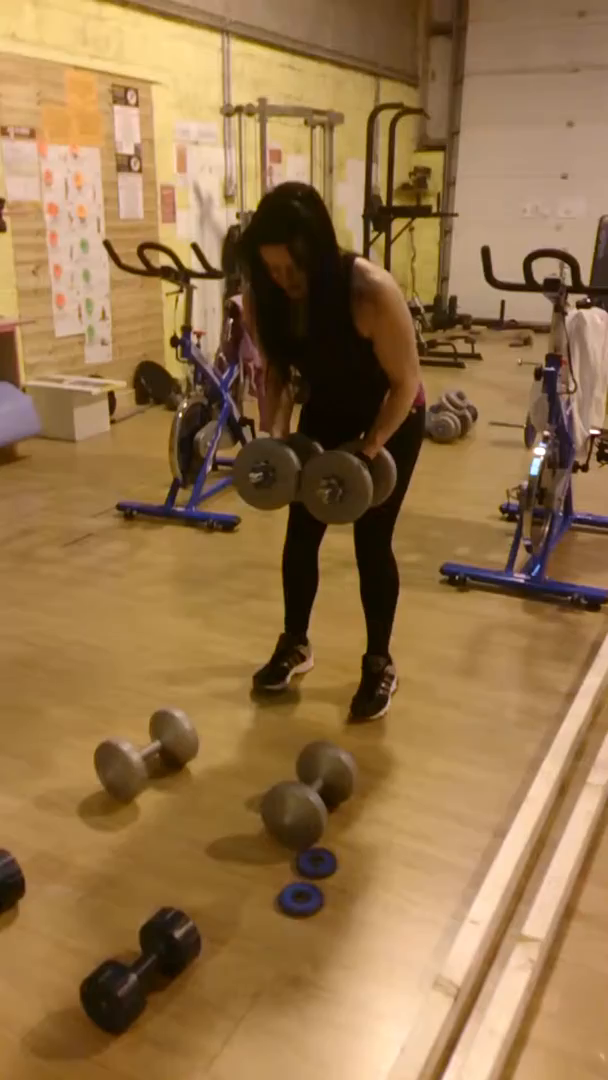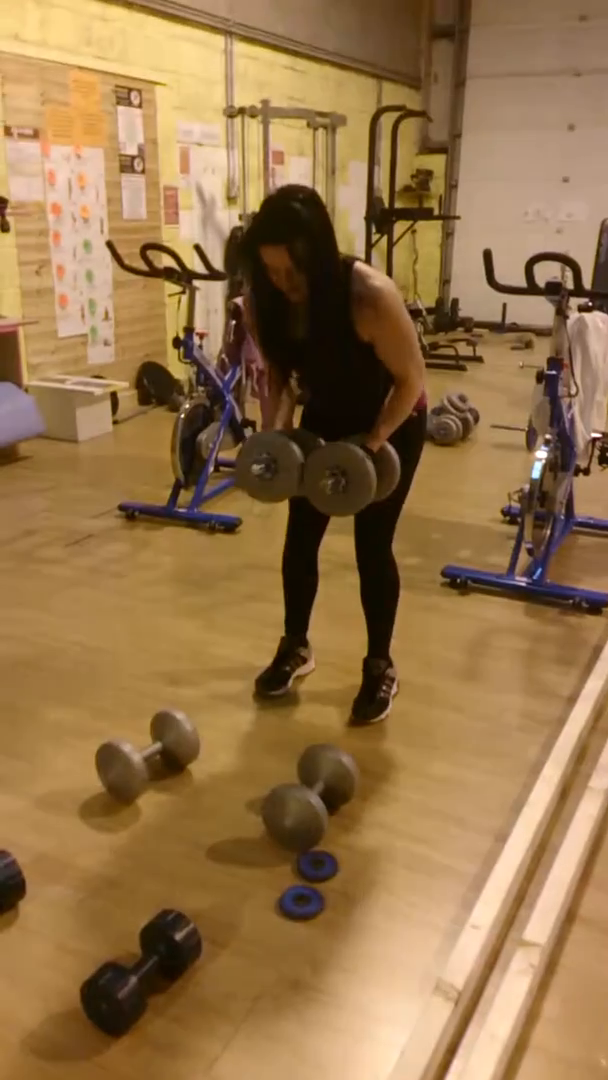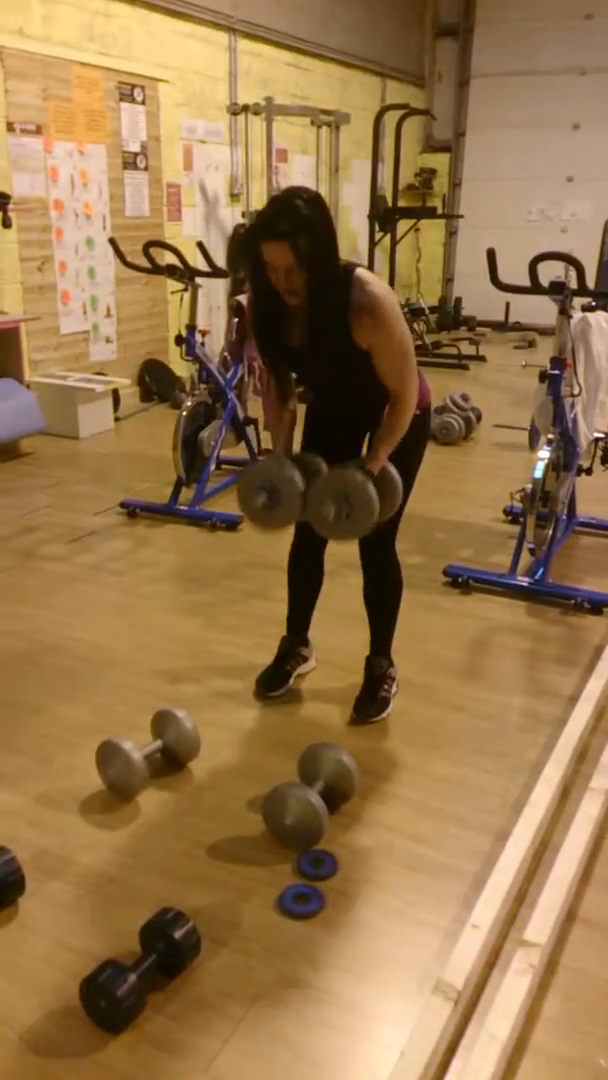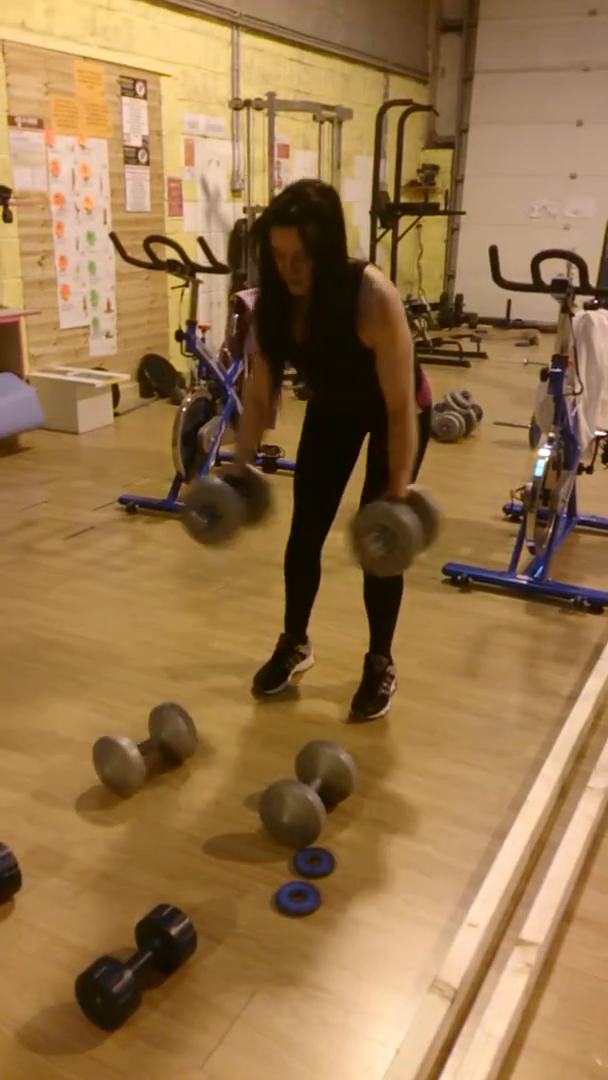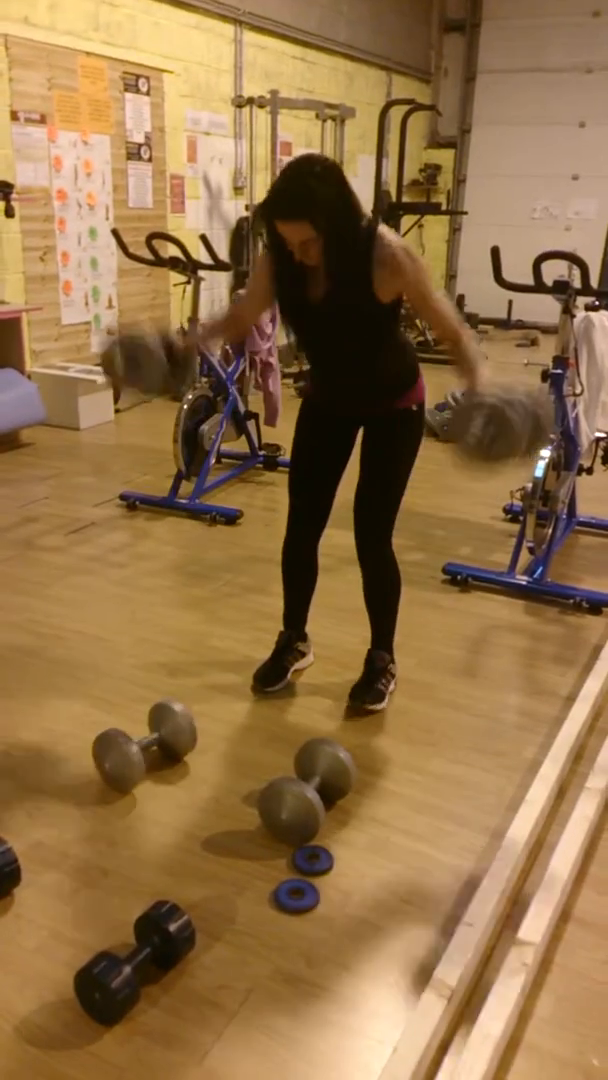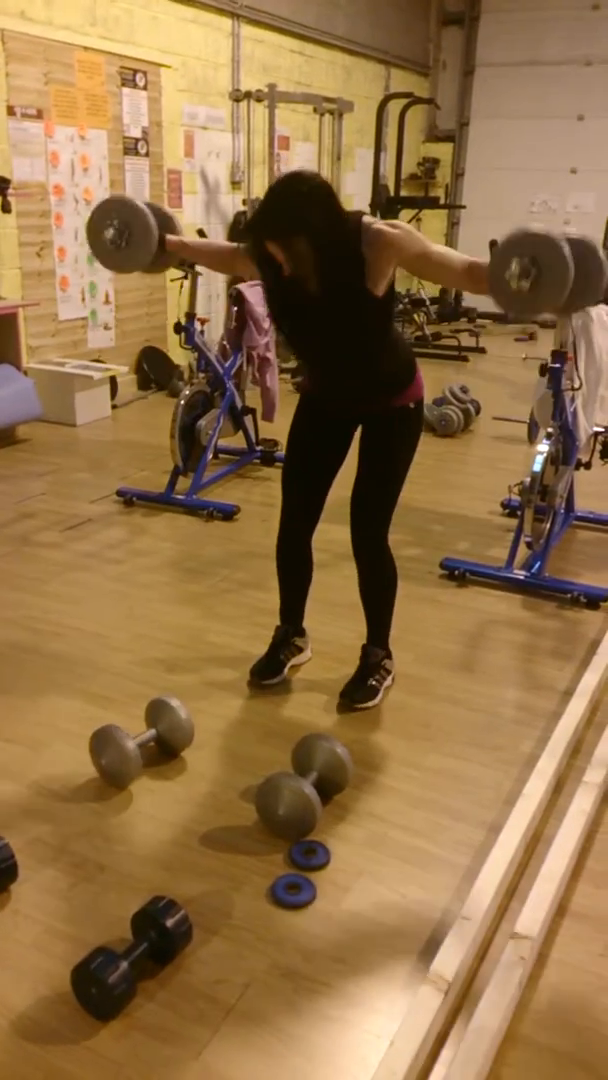
dt=0.2s
person 1, frame 1
left shoulder: (370, 291)
right shoulder: (260, 297)
left elbow: (406, 381)
right elbow: (276, 372)
left wrist: (368, 451)
right wrist: (274, 435)
left hip: (391, 418)
right hip: (324, 413)
left knee: (371, 541)
right knee: (301, 533)
left ankle: (380, 664)
right ankle: (294, 645)
person 1, frame 2
left shoulder: (370, 296)
right shoulder: (261, 300)
left elbow: (411, 377)
right elbow: (278, 373)
left wrist: (372, 443)
right wrist: (276, 432)
left hip: (392, 418)
right hip: (325, 414)
left knee: (371, 542)
right knee: (300, 534)
left ankle: (380, 667)
right ankle: (295, 647)
person 1, frame 3
left shoulder: (368, 301)
right shoulder: (264, 305)
left elbow: (403, 395)
right elbow: (278, 385)
left wrist: (372, 463)
right wrist: (282, 454)
left hip: (396, 412)
right hip: (330, 412)
left knee: (376, 539)
right knee: (307, 530)
left ankle: (381, 666)
right ankle: (296, 646)
person 1, frame 4
left shoulder: (373, 300)
right shoulder: (272, 300)
left elbow: (401, 405)
right elbow: (260, 386)
left wrist: (397, 492)
right wrist: (240, 461)
left hip: (391, 411)
right hip: (331, 410)
right knee: (305, 530)
left ankle: (380, 665)
right ankle: (293, 644)
person 1, frame 5
left shoulder: (386, 257)
right shoulder: (281, 261)
left elbow: (449, 329)
right elbow: (243, 317)
left wrist: (479, 390)
left hip: (393, 406)
right hip: (326, 401)
left knee: (371, 536)
right knee: (301, 526)
left ankle: (383, 660)
right ankle: (294, 640)
person 1, frame 6
left shoulder: (378, 243)
right shoulder: (277, 256)
left elbow: (465, 271)
right elbow: (232, 258)
right wrist: (176, 244)
left hip: (391, 402)
right hip: (324, 397)
left knee: (368, 532)
right knee: (294, 523)
left ankle: (378, 655)
right ankle: (291, 635)
